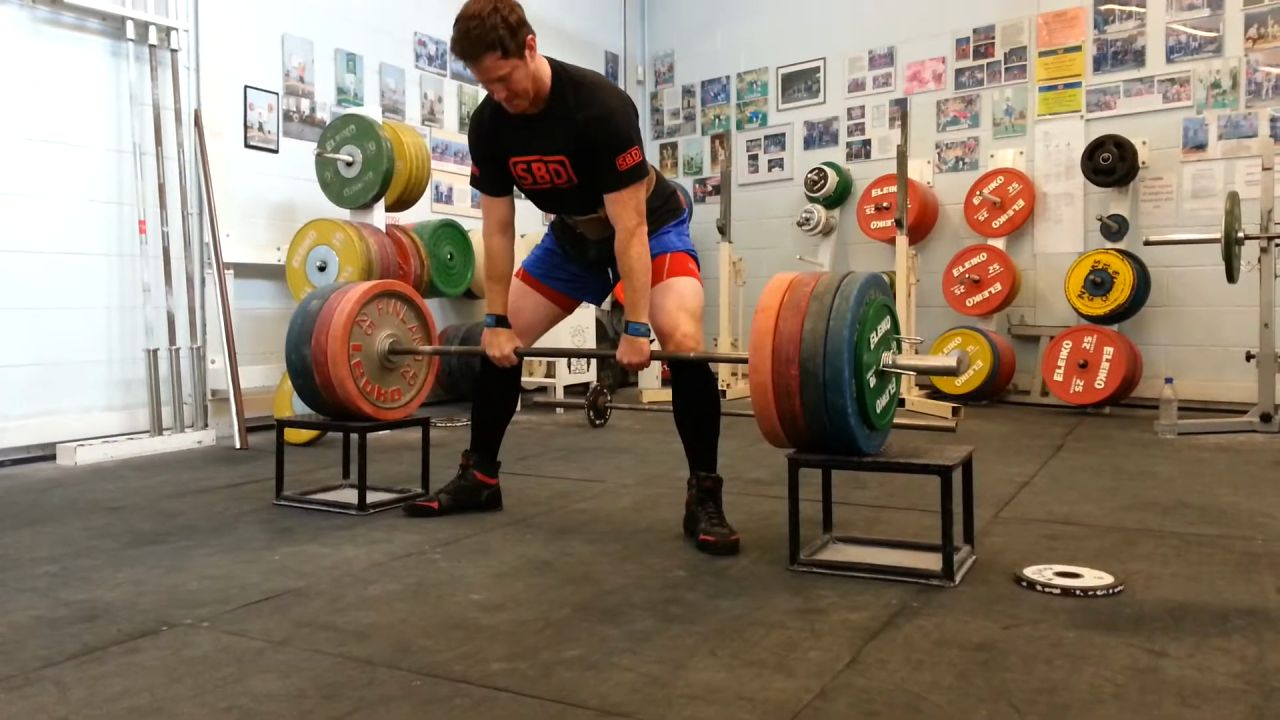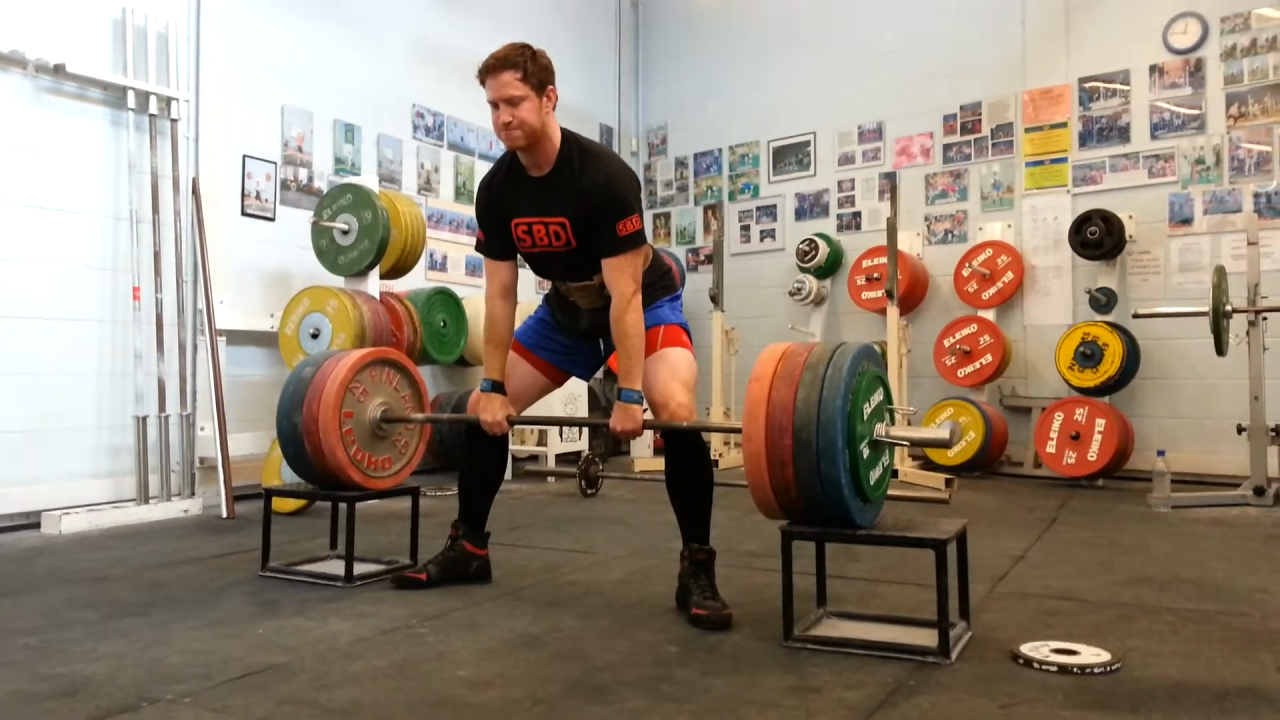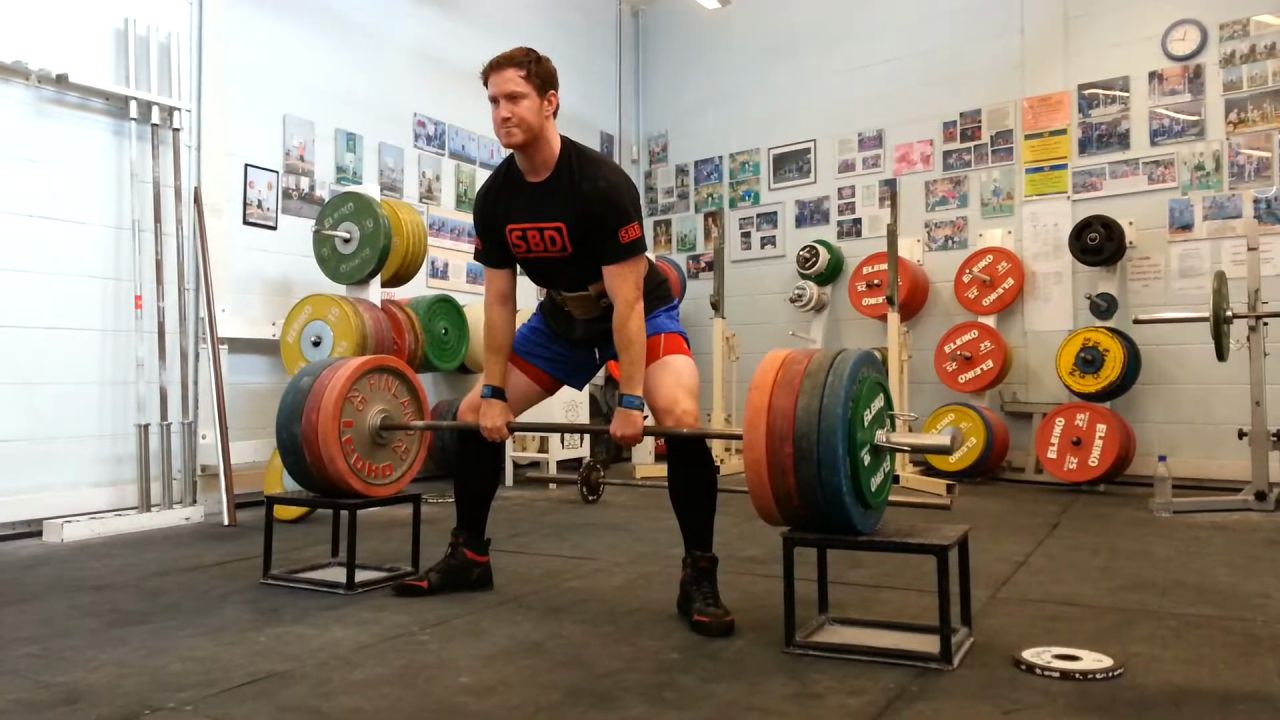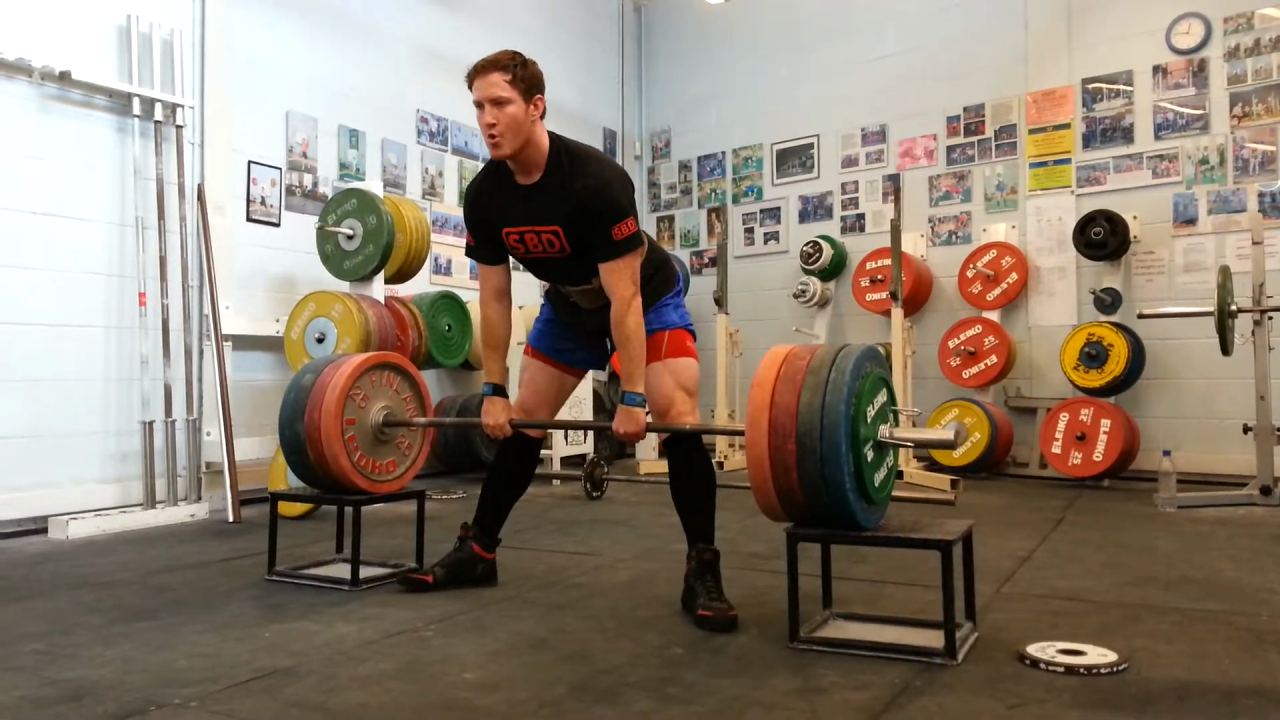
dt=1s
person 1, frame 1
left shoulder: (600, 107)
right shoulder: (488, 124)
left elbow: (630, 226)
right elbow: (498, 227)
left wrist: (636, 328)
right wrist: (496, 321)
left hip: (651, 227)
right hip: (572, 236)
left knee: (682, 340)
right knee: (497, 342)
left ankle: (704, 497)
right ankle: (479, 476)
person 1, frame 2
left shoulder: (603, 176)
right shoulder: (496, 188)
left elbow: (625, 294)
right elbow: (500, 292)
left wrist: (628, 395)
right wrist: (493, 386)
left hip: (644, 304)
right hip: (565, 309)
left knee: (675, 410)
right knee: (482, 410)
left ankle: (697, 570)
right ankle: (468, 547)
person 1, frame 3
left shoulder: (602, 184)
right shoulder: (494, 196)
left elbow: (627, 301)
right elbow: (499, 300)
left wrist: (630, 401)
right wrist: (493, 393)
left hip: (641, 314)
right hip: (561, 318)
left knee: (679, 417)
right knee: (474, 415)
left ankle: (699, 577)
right ankle: (469, 555)
person 1, frame 4
left shoulder: (594, 180)
right shoulder: (484, 195)
left elbow: (624, 296)
right elbow: (494, 297)
left wrist: (631, 399)
right wrist: (493, 391)
left hip: (646, 297)
right hip: (569, 302)
left knee: (675, 418)
right knee: (522, 421)
left ankle: (703, 572)
right ankle: (477, 550)
